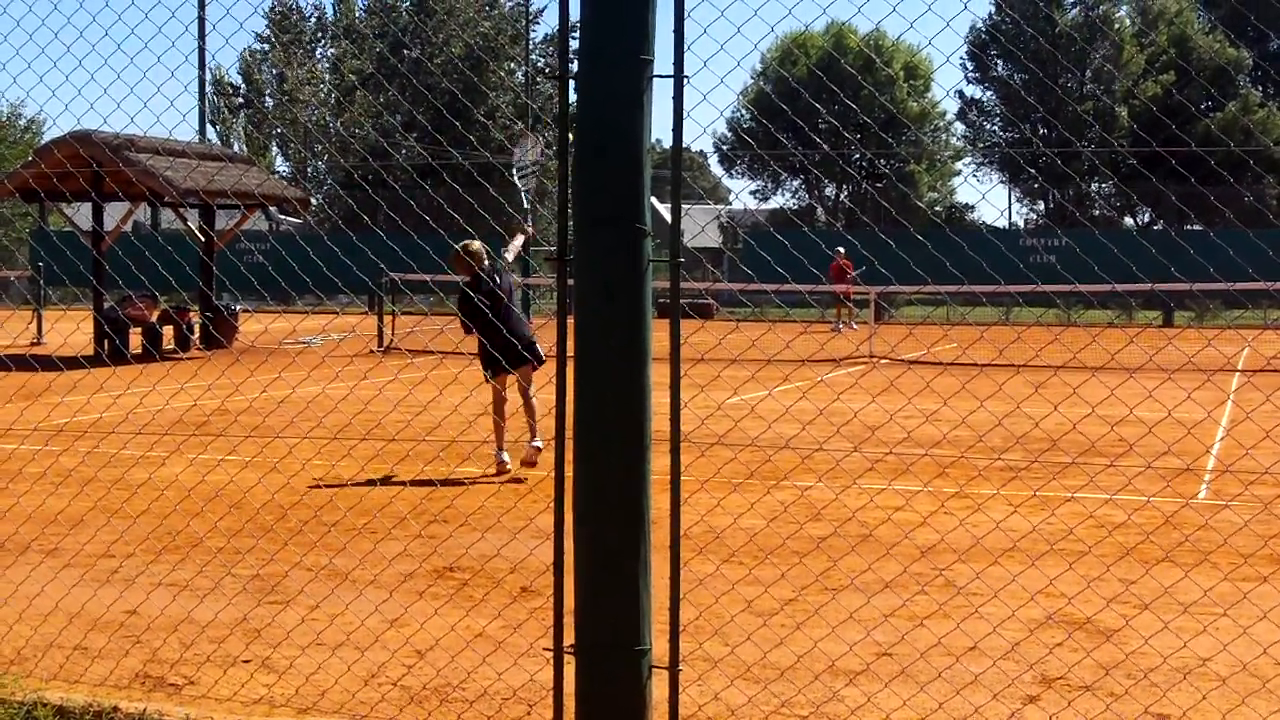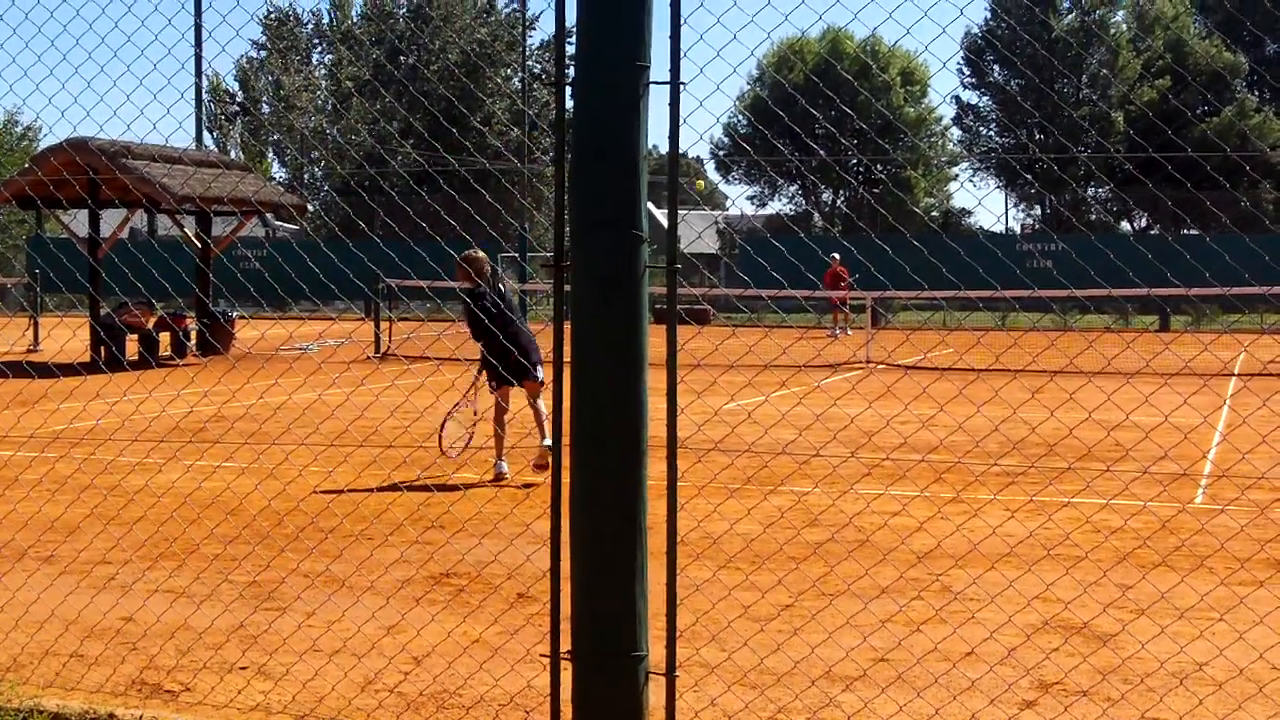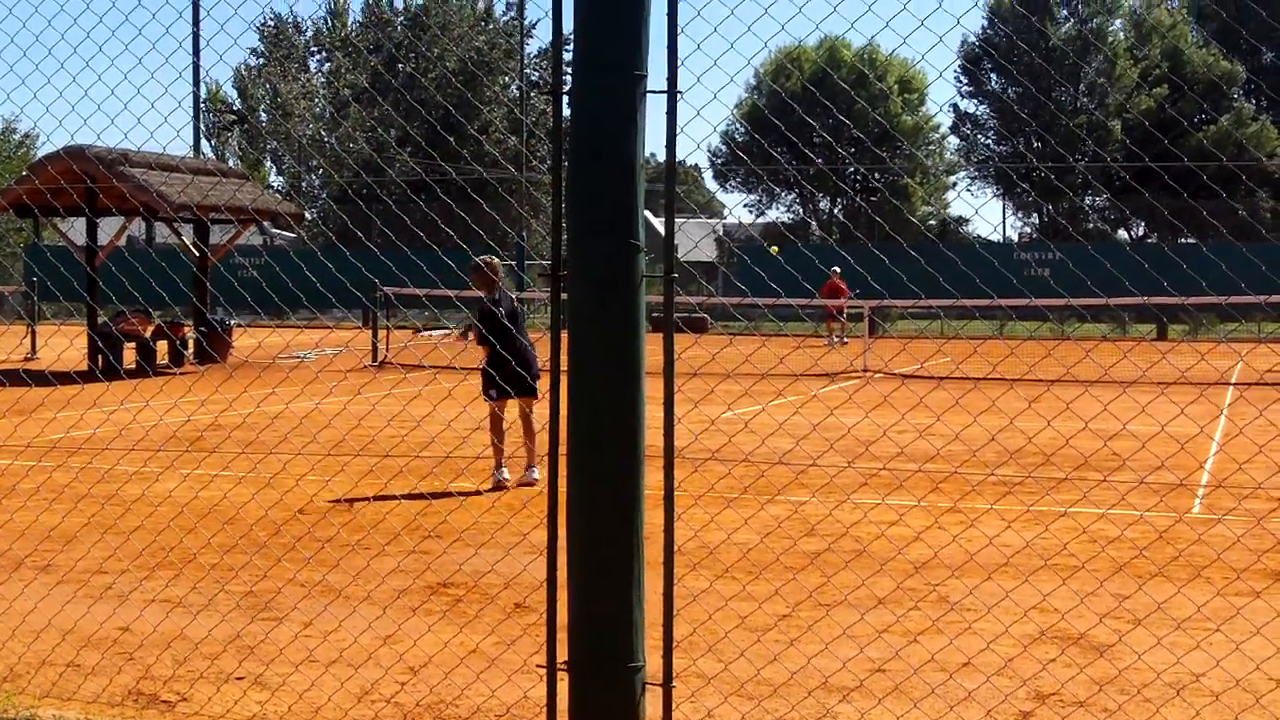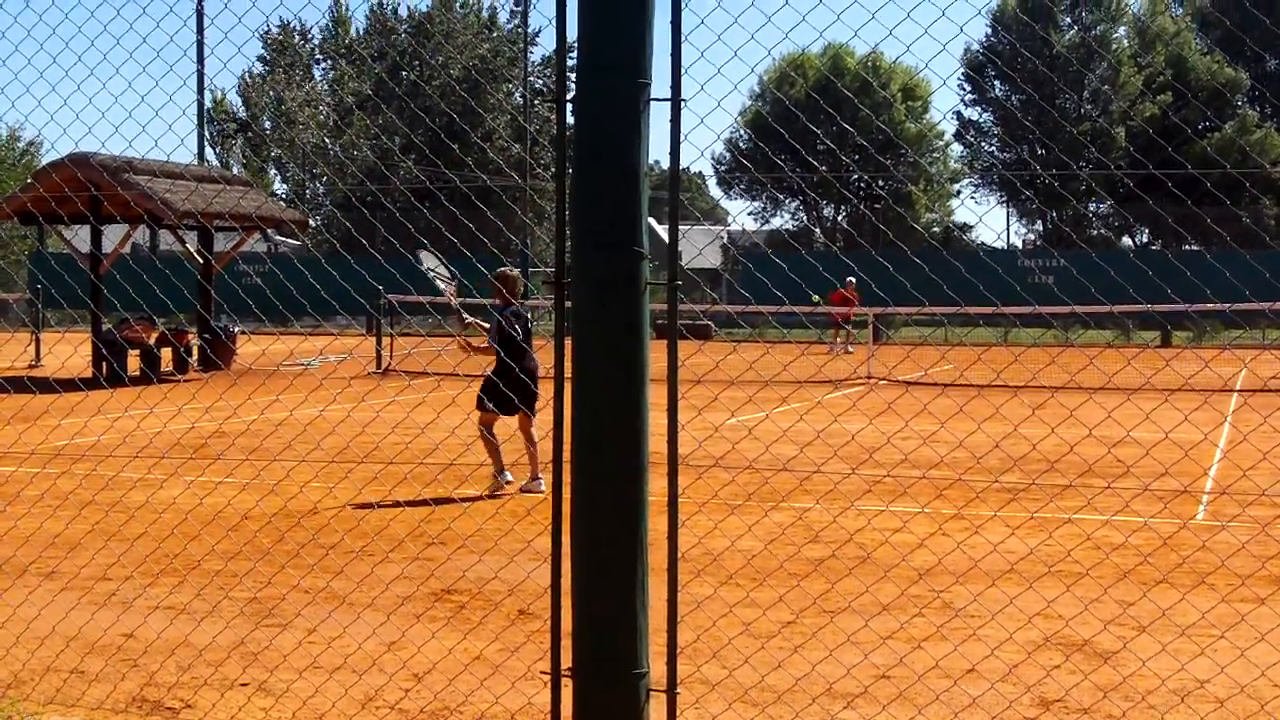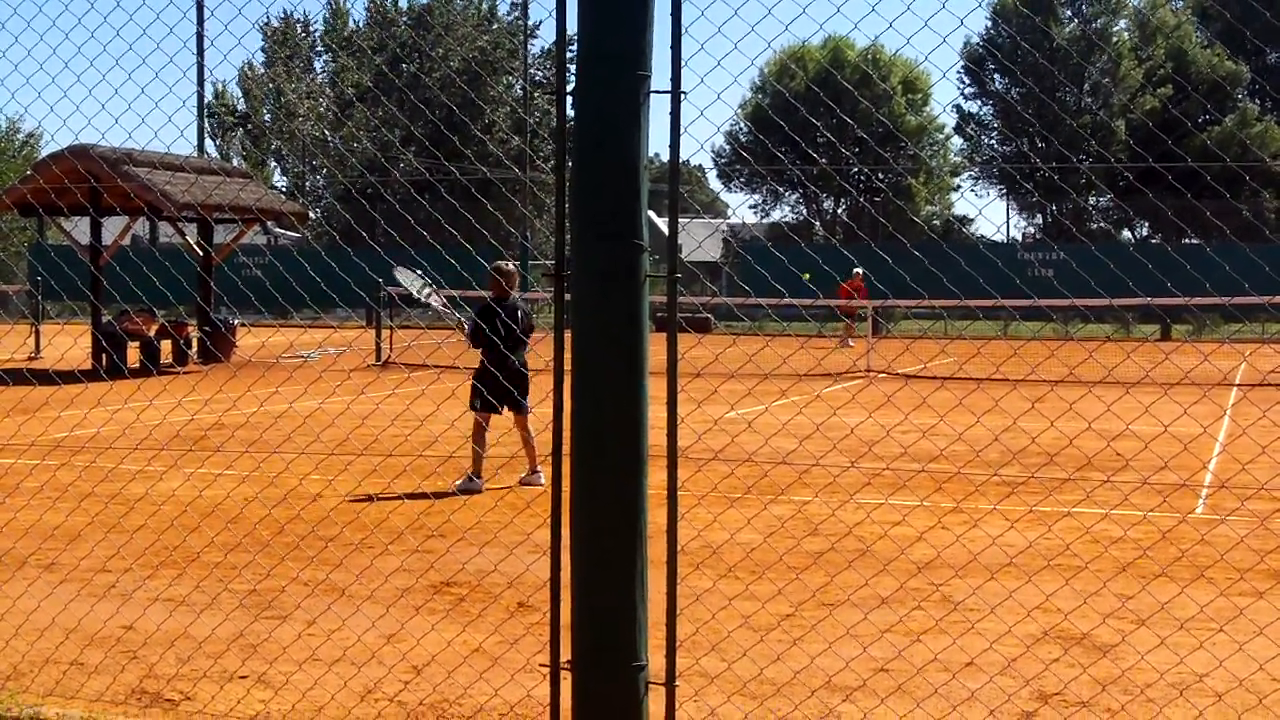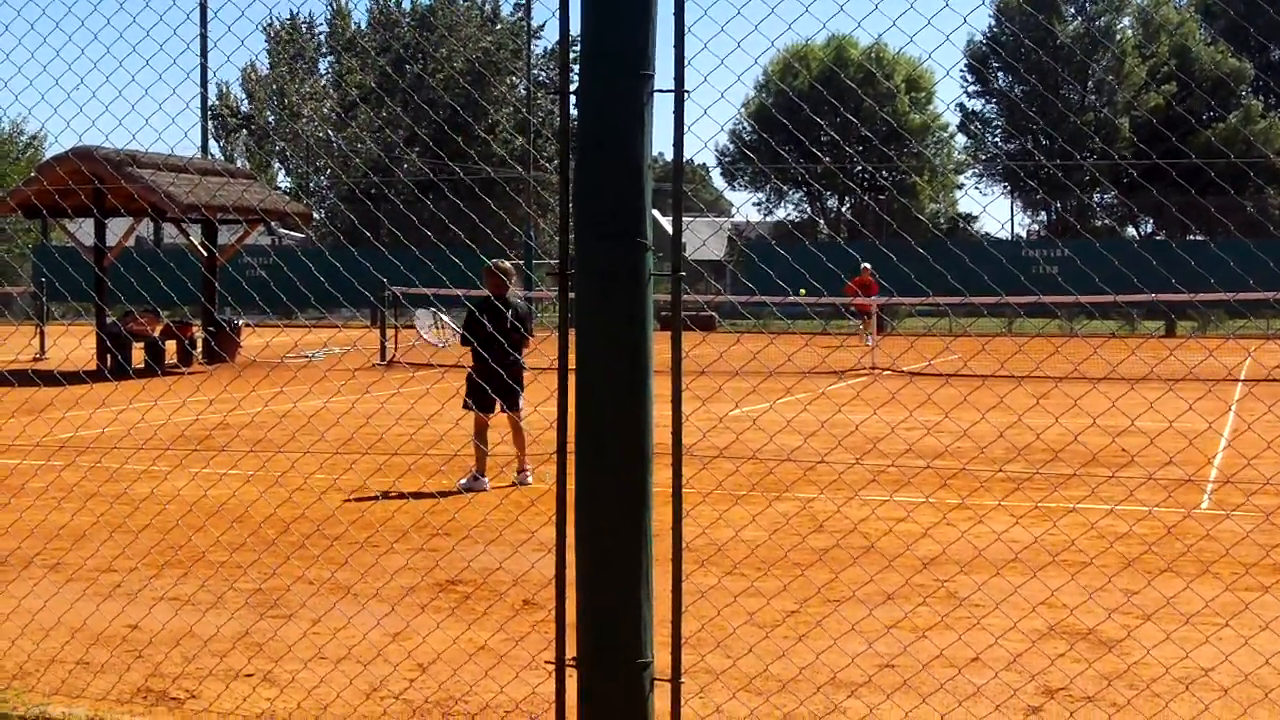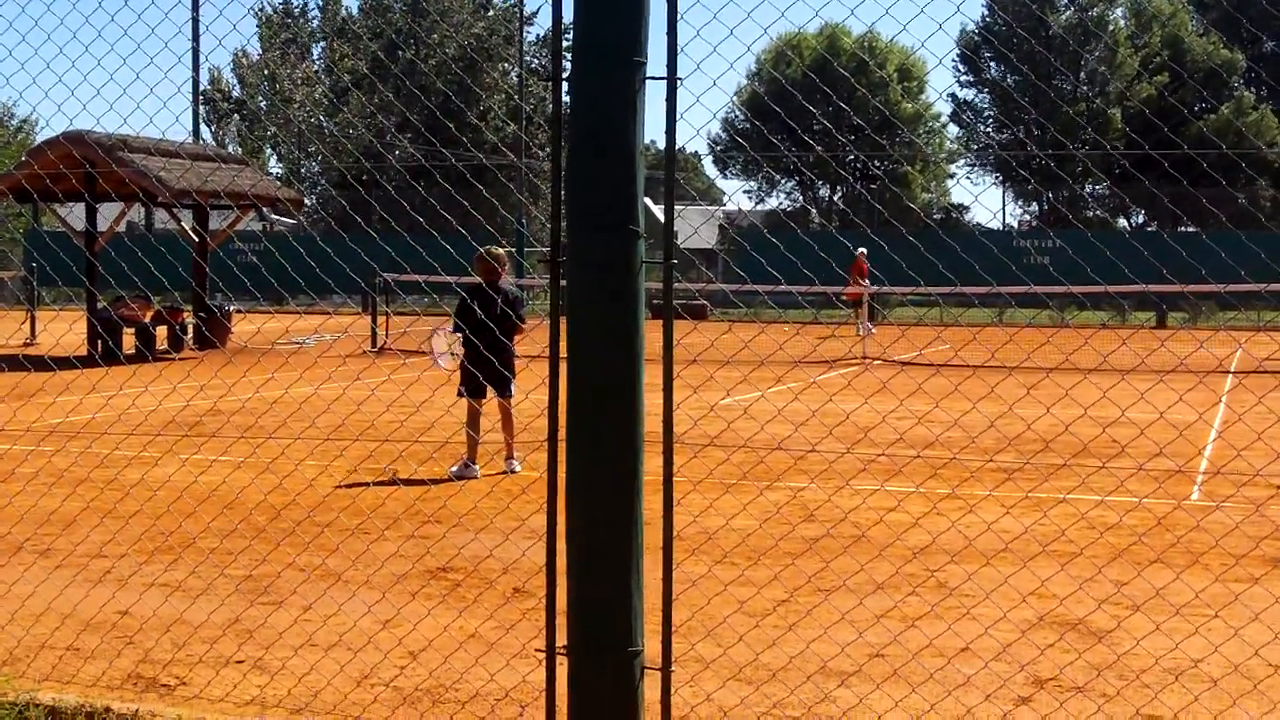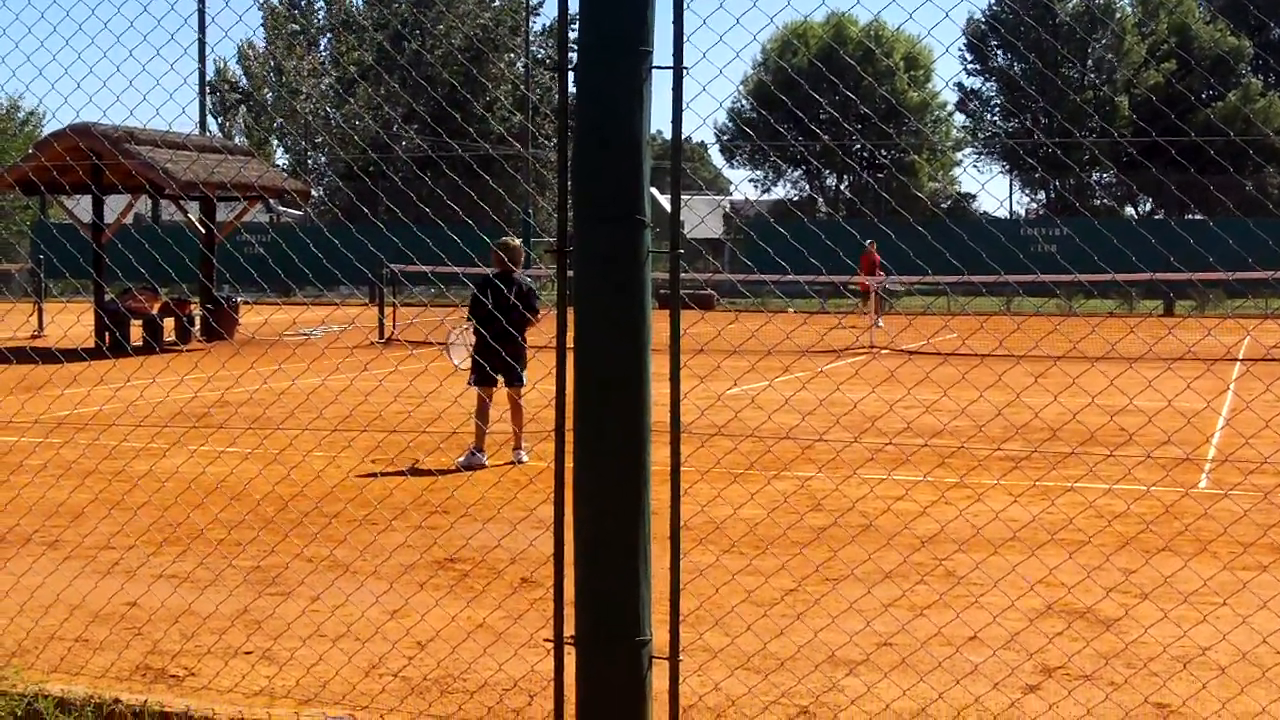
dt=0.2s
person 1, frame 1
left shoulder: (465, 294)
right shoulder: (497, 270)
left elbow: (470, 330)
right elbow: (512, 250)
right wrist: (521, 234)
left hip: (491, 346)
right hip: (519, 338)
left knee: (499, 399)
right knee: (526, 390)
left ankle: (501, 454)
right ankle: (534, 440)
person 1, frame 2
left shoulder: (470, 299)
right shoulder: (498, 284)
left elbow: (478, 337)
left hip: (496, 354)
right hip: (524, 349)
left knee: (501, 407)
right knee: (535, 399)
left ankle: (500, 463)
right ankle: (545, 441)
person 1, frame 3
left shoulder: (486, 305)
right shoulder: (509, 297)
left elbow: (486, 345)
right wrist: (474, 328)
left hip: (498, 364)
right hip: (525, 361)
left knee: (496, 416)
right knee: (526, 414)
left ankle: (500, 471)
right ankle: (531, 468)
person 1, frame 4
left shoulder: (503, 313)
right shoulder: (523, 312)
left elbow: (496, 348)
left wrist: (472, 347)
right wrist: (476, 322)
left hip: (506, 374)
right hip: (528, 374)
left knee: (486, 424)
right knee: (527, 426)
left ankle: (501, 473)
right ankle: (536, 478)
person 1, frame 5
left shoulder: (487, 308)
right shoulder: (523, 309)
left elbow: (476, 342)
left wrist: (470, 331)
left hip: (492, 371)
right hip: (518, 370)
left knee: (480, 423)
right knee: (522, 422)
left ankle: (476, 477)
right ankle: (535, 471)
person 1, frame 6
left shoulder: (479, 308)
right shoulder: (521, 308)
left elbow: (467, 342)
right elbow: (527, 342)
left hip: (484, 371)
right hip: (512, 371)
left knee: (481, 422)
right knee: (516, 420)
left ankle: (480, 476)
right ankle: (523, 470)
person 1, frame 7
left shoulder: (470, 294)
right shoulder: (512, 294)
left elbow: (460, 329)
right elbow: (519, 328)
left hip: (475, 358)
right hip: (503, 358)
left knee: (473, 410)
right knee: (505, 408)
left ankle: (471, 463)
right ankle: (511, 459)
person 1, frame 8
left shoulder: (484, 283)
right shoulder: (525, 285)
left elbow: (473, 318)
right elbow: (533, 318)
left hip: (486, 347)
right hip: (514, 348)
left knee: (484, 399)
right knee: (515, 398)
left ankle: (478, 451)
right ankle: (519, 449)
